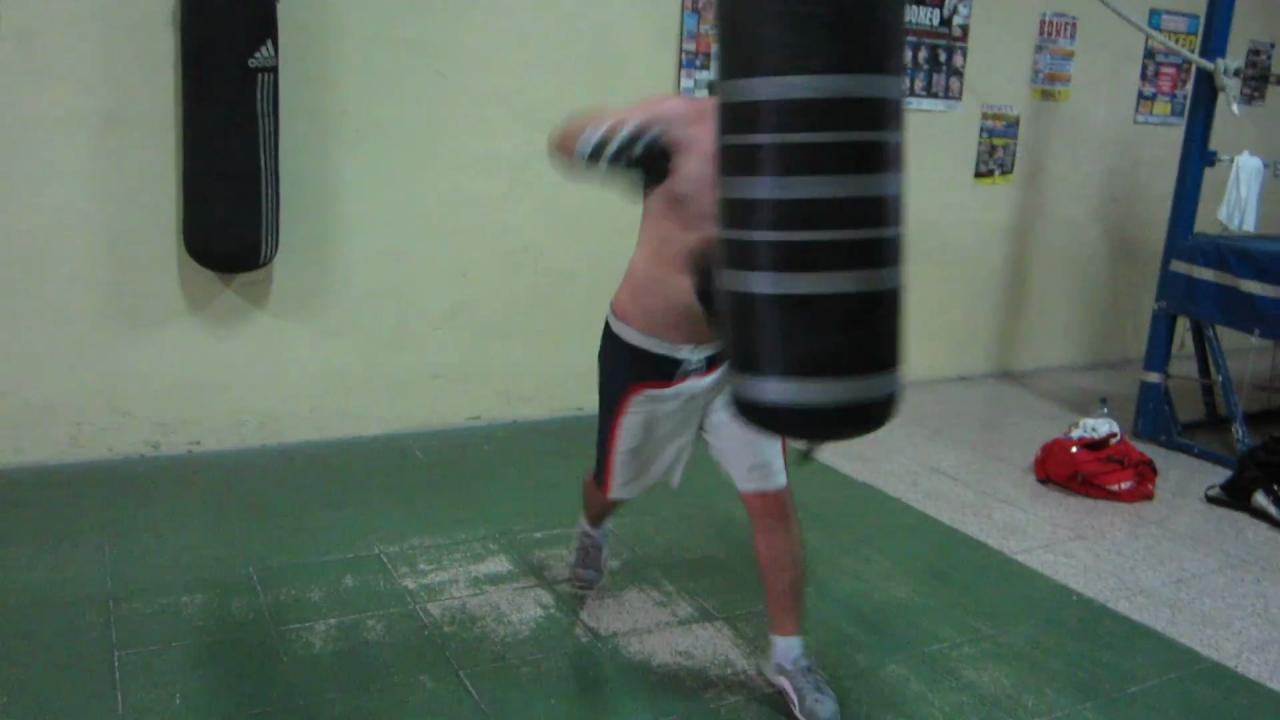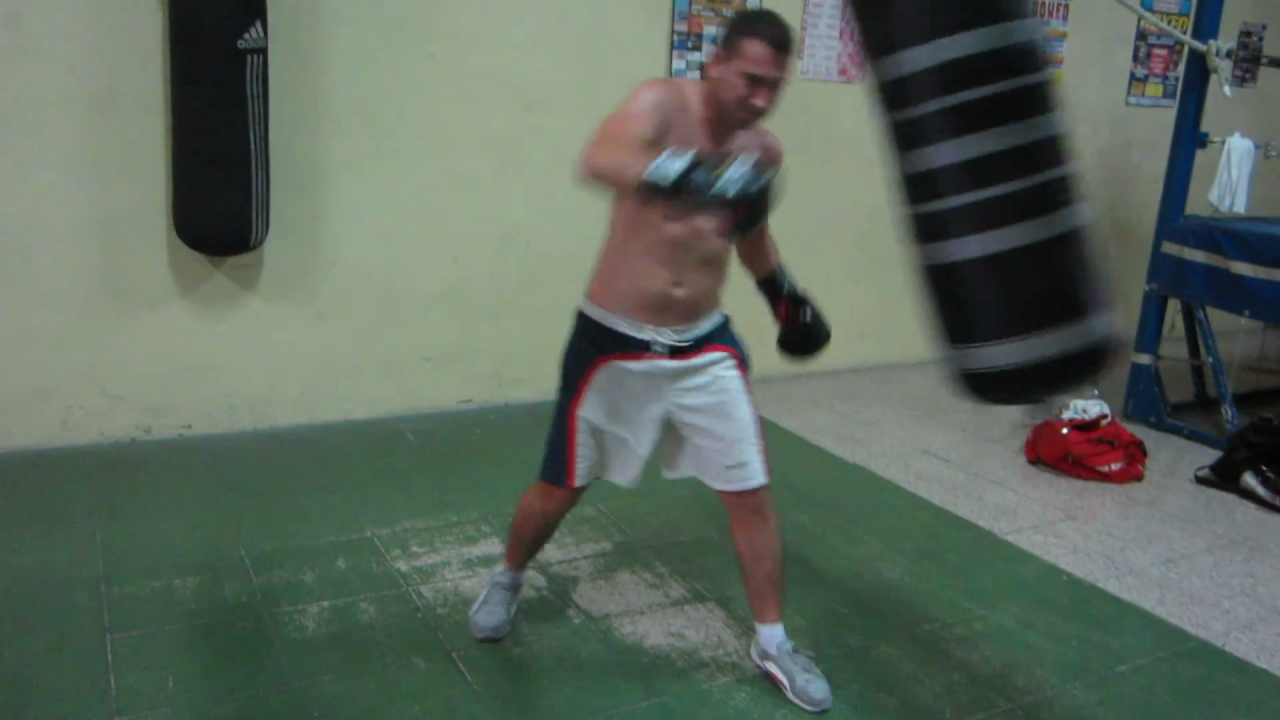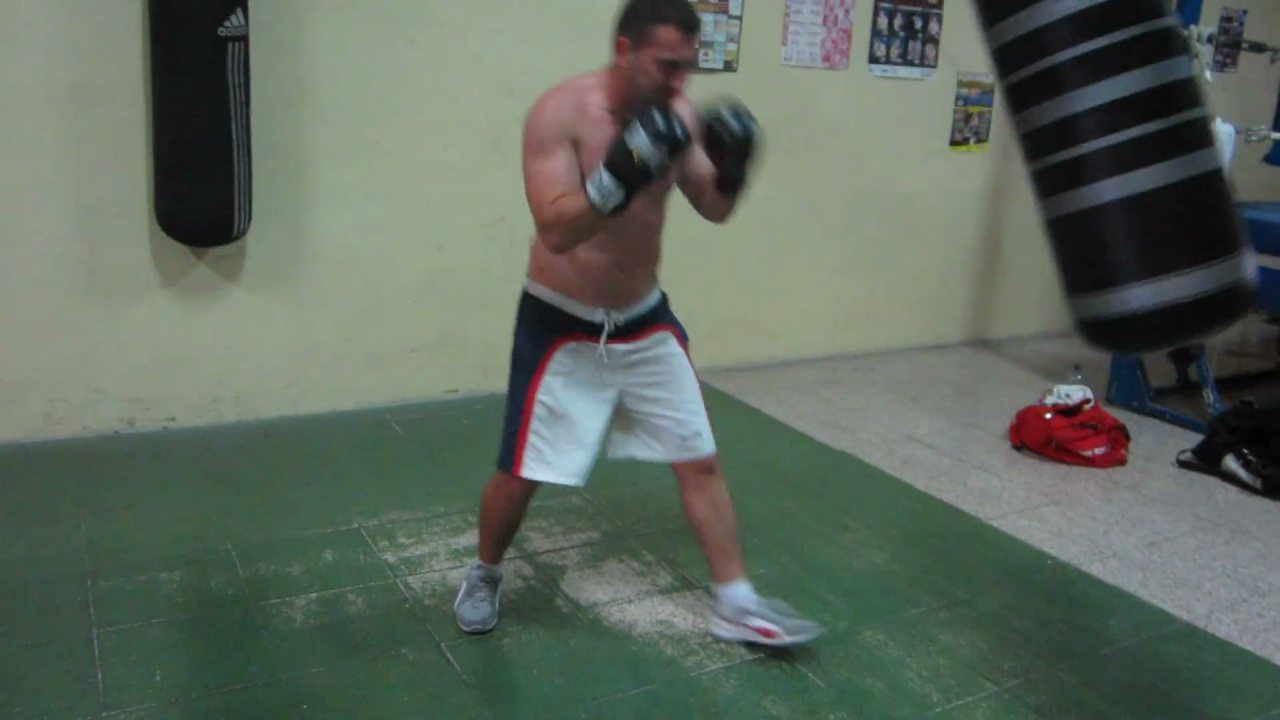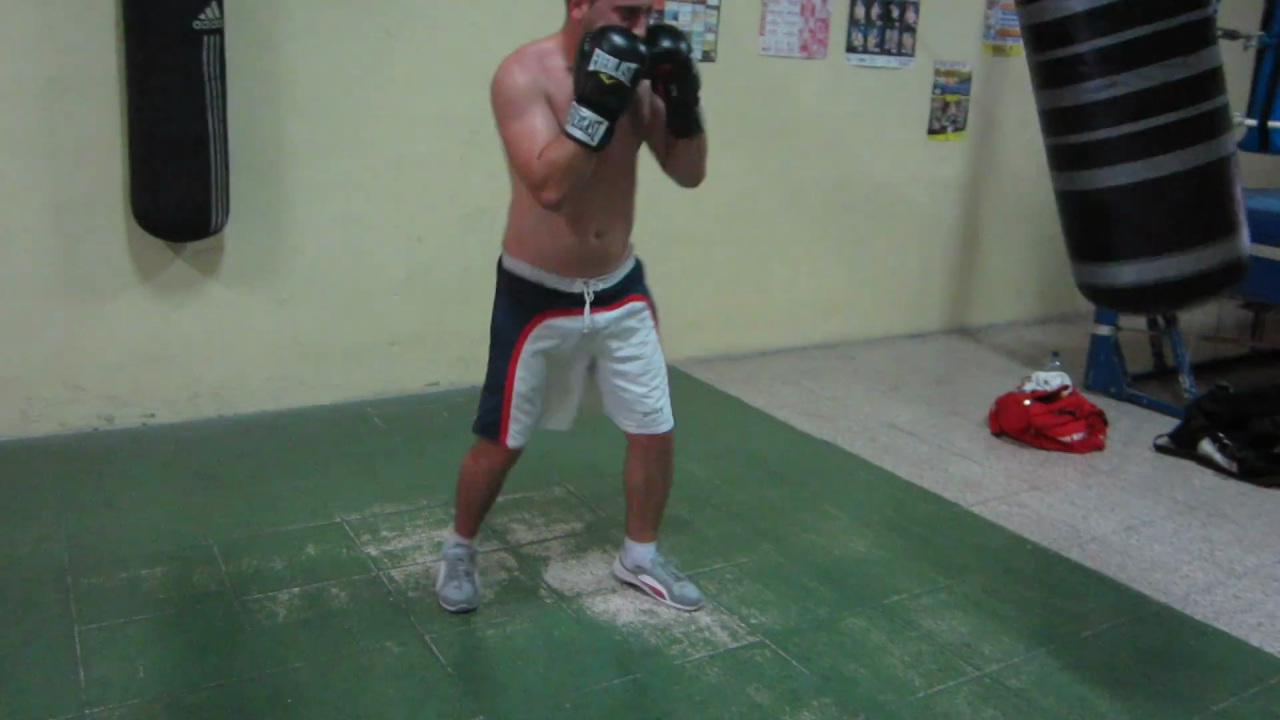
dt=0.2s
person 1, frame 1
right shoulder: (681, 120)
right elbow: (567, 141)
right wrist: (613, 147)
left hip: (728, 357)
right hip: (644, 353)
left knee: (776, 504)
right knee: (613, 486)
left ankle: (789, 659)
right ankle: (592, 533)
person 1, frame 2
left shoulder: (764, 148)
right shoulder: (660, 102)
right elbow: (605, 162)
left wrist: (783, 294)
right wrist: (701, 179)
left hip: (704, 346)
right hip: (612, 343)
left knee: (749, 495)
right knee: (559, 487)
left ankle: (772, 641)
right ankle: (507, 580)
person 1, frame 3
left shoulder: (680, 112)
right shoulder: (559, 111)
left elbow: (716, 207)
right elbow: (555, 231)
left wrist: (733, 164)
right wrist: (620, 173)
left hip: (644, 320)
right hip: (560, 325)
left knee: (698, 460)
right knee: (522, 474)
left ankle: (738, 602)
right ankle: (484, 572)
person 1, frame 4
left shoulder: (635, 69)
right shoulder: (523, 74)
left elbow: (690, 173)
right elbow: (550, 187)
left wrist: (683, 97)
right wrist: (597, 102)
left hip: (622, 290)
right hip: (538, 294)
left knee: (655, 432)
right knee: (499, 442)
left ankle: (638, 554)
right ankle: (459, 549)
